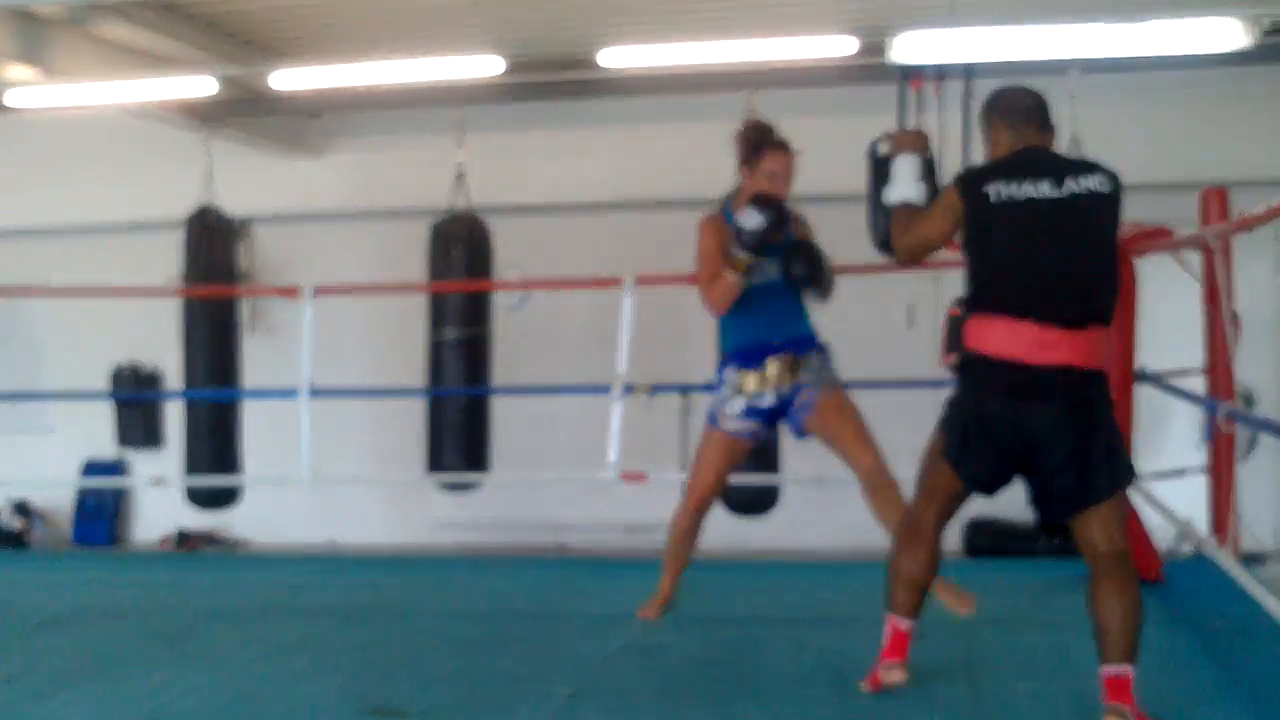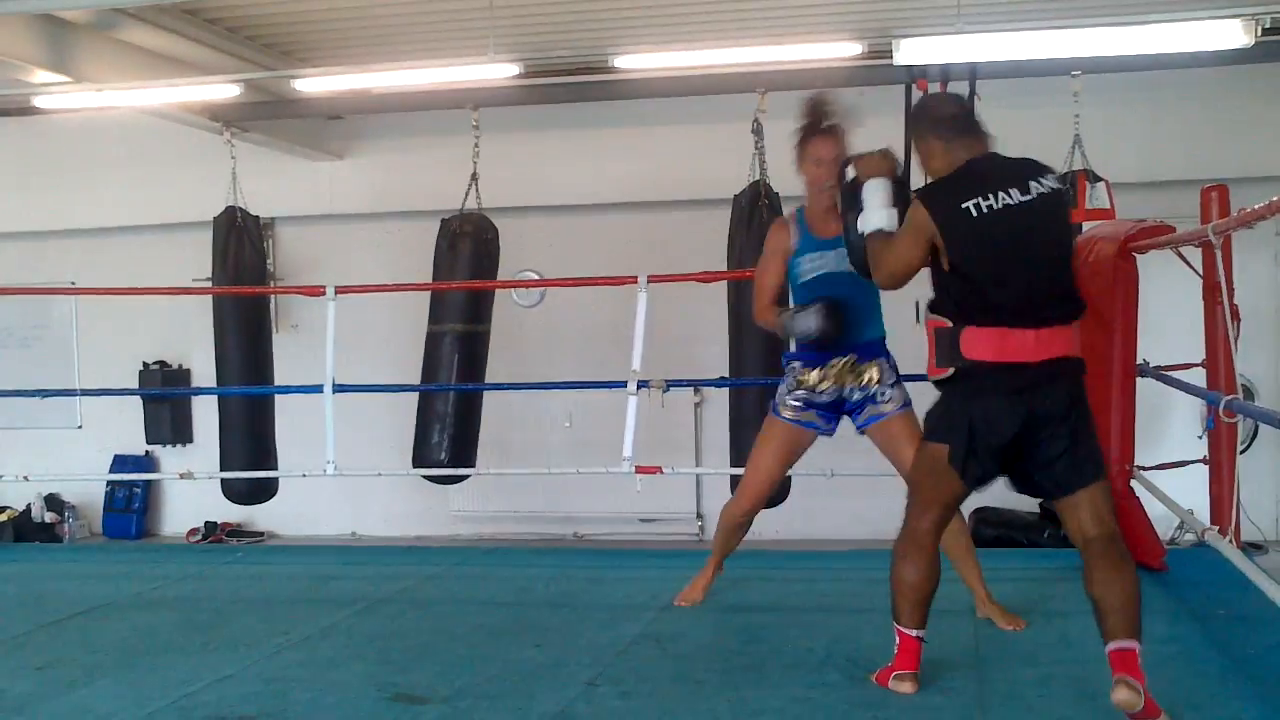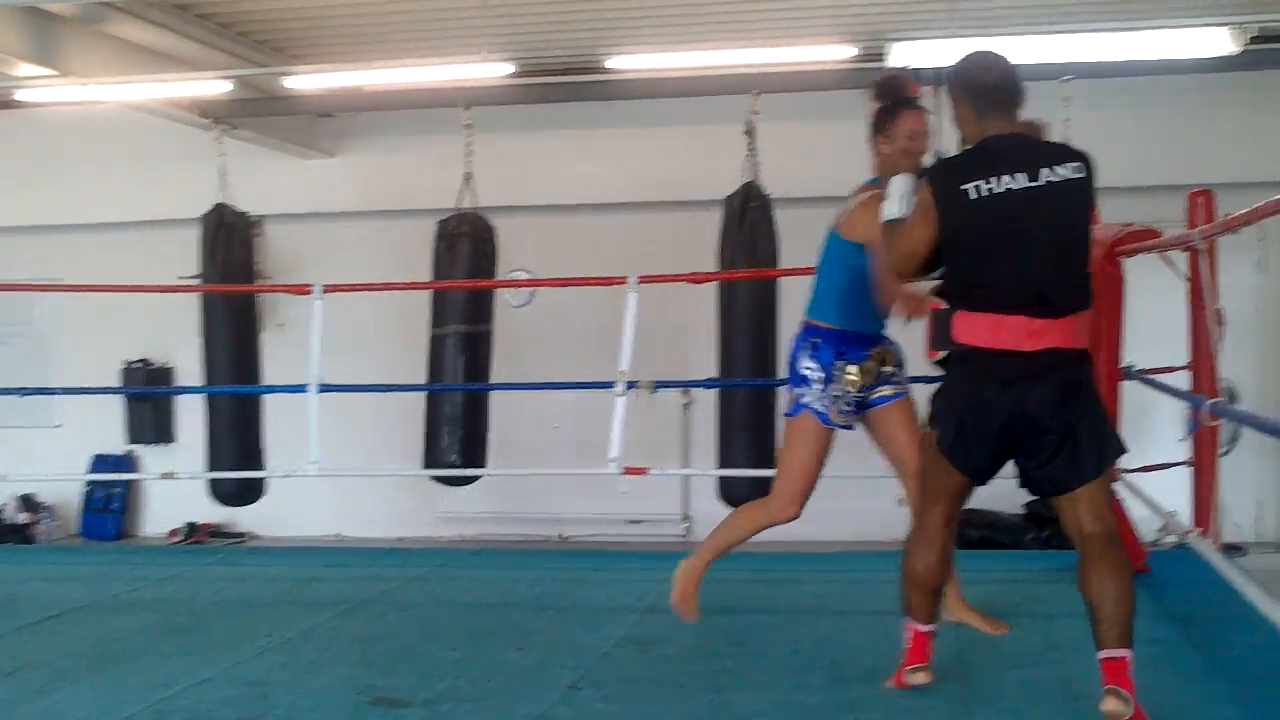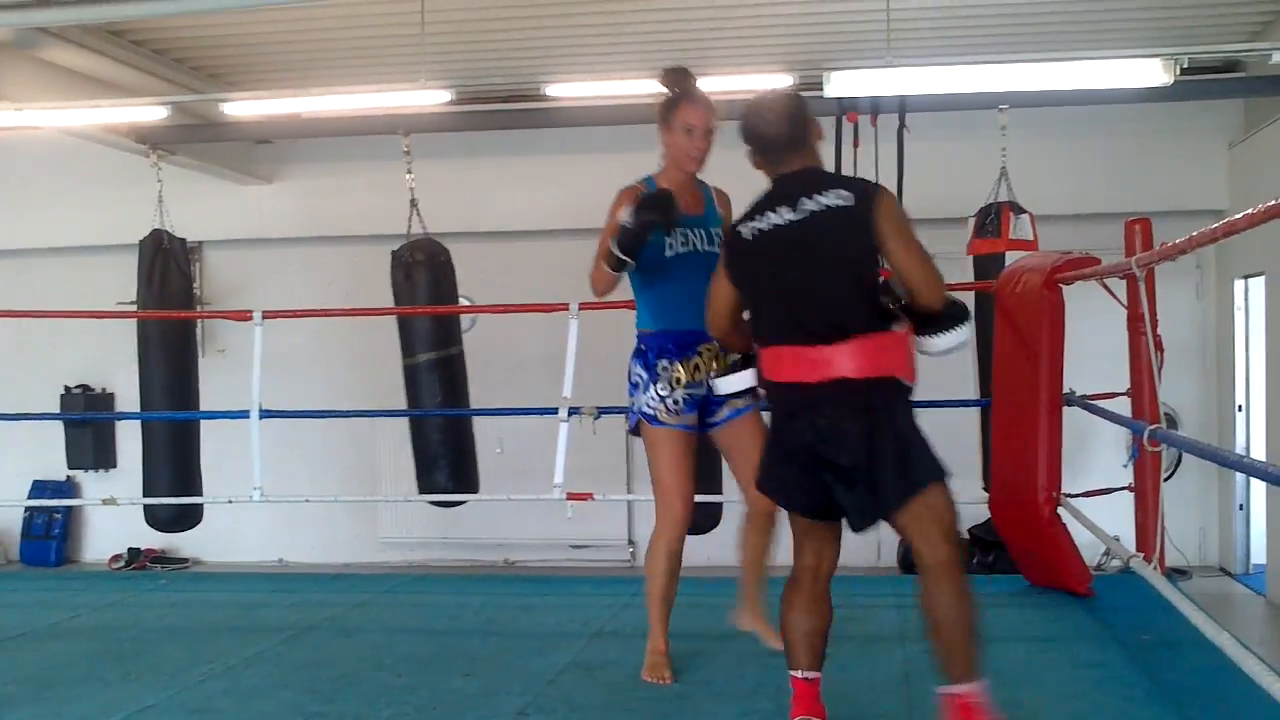
dt=0.5s
person 1, frame 1
left shoulder: (976, 188)
right shoulder: (1103, 185)
left elbow: (908, 243)
left wrist: (906, 164)
left hip: (992, 386)
right hip: (1074, 391)
left knee: (925, 518)
right knee: (1108, 551)
left ankle: (893, 657)
person 1, frame 2
left shoulder: (935, 204)
right shoulder: (1046, 180)
left elbow: (885, 272)
left wrist: (875, 190)
left hip: (978, 388)
right hip: (1056, 384)
left knee: (922, 525)
right knee: (1098, 533)
left ankle: (904, 663)
person 1, frame 3
left shoulder: (944, 183)
right shoulder: (1076, 169)
left elbow: (900, 261)
left wrist: (899, 190)
left hip: (976, 375)
right hip: (1060, 374)
left knee: (933, 516)
right knee: (1096, 531)
left ankle: (915, 655)
person 1, frame 4
left shoulder: (742, 232)
right shoulder: (866, 201)
left elbow: (722, 327)
right elbow: (933, 298)
right wrist: (904, 307)
left hip: (794, 413)
right hip: (866, 405)
left knee: (812, 566)
right knee: (940, 554)
person 2, frame 1
left shoulder: (791, 222)
right shoulder: (717, 227)
left elbow: (818, 290)
right elbow: (717, 302)
left wrist: (814, 269)
right wrist: (751, 245)
left hip: (802, 364)
right hip: (742, 377)
left knee: (874, 471)
right knee: (697, 497)
left ankle: (932, 579)
right ankle: (668, 583)
person 2, frame 2
right shoulder: (785, 231)
right elbow: (762, 310)
right wrist: (797, 322)
left hip: (871, 371)
right hip: (808, 376)
right knee: (750, 494)
left ankle: (983, 599)
right ankle: (712, 567)
person 2, frame 3
left shoulder: (886, 199)
right shoulder: (877, 206)
right elbow: (897, 298)
left hip: (874, 357)
right hip: (826, 357)
left knee: (921, 478)
right knee: (786, 503)
left ankle: (952, 601)
right ankle: (695, 568)
person 2, frame 4
left shoulder: (720, 201)
right shoulder: (637, 199)
right elbow: (600, 285)
right wrist: (627, 241)
left hip: (723, 361)
right hip: (664, 366)
left knee: (765, 496)
right knee: (676, 516)
left ankle: (751, 608)
right ankle: (657, 641)
